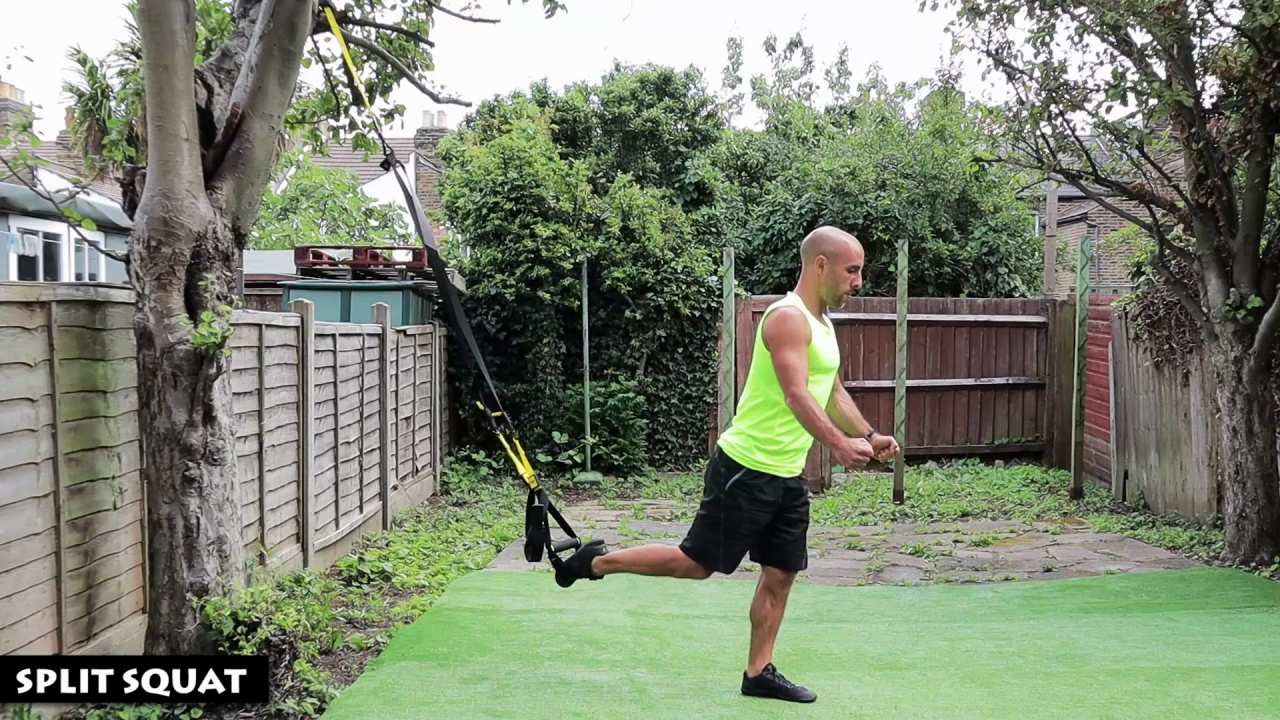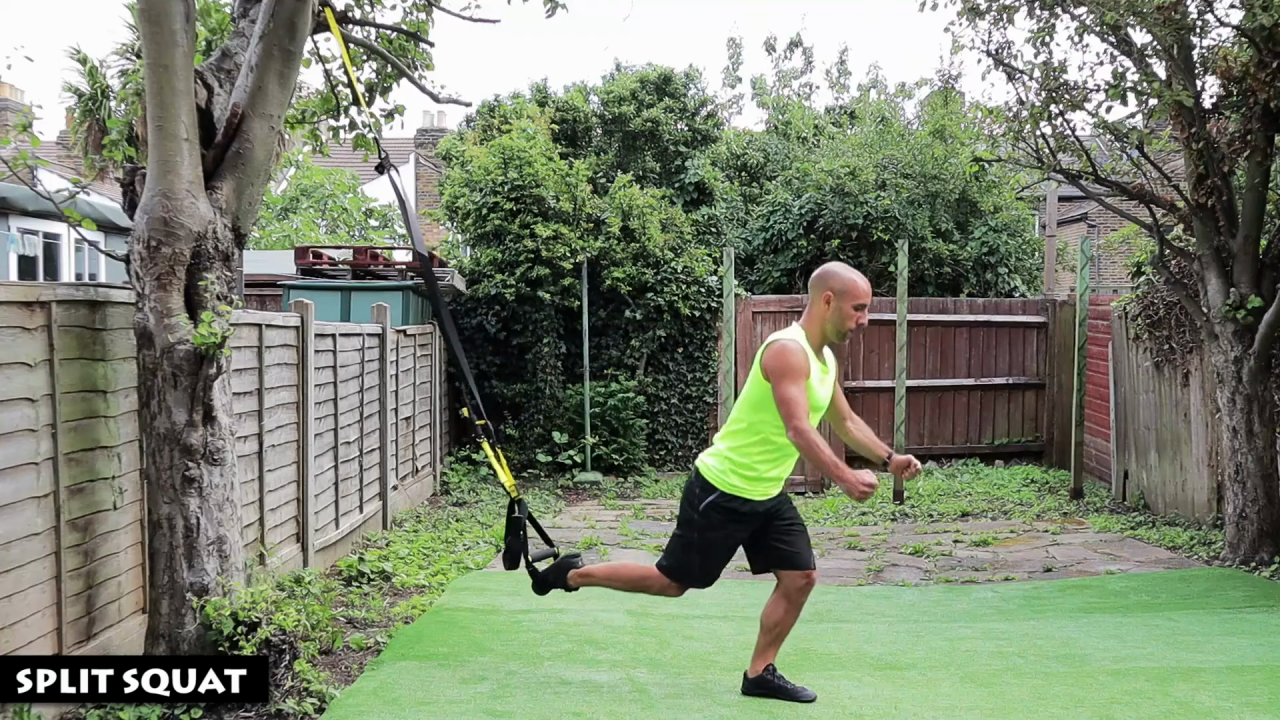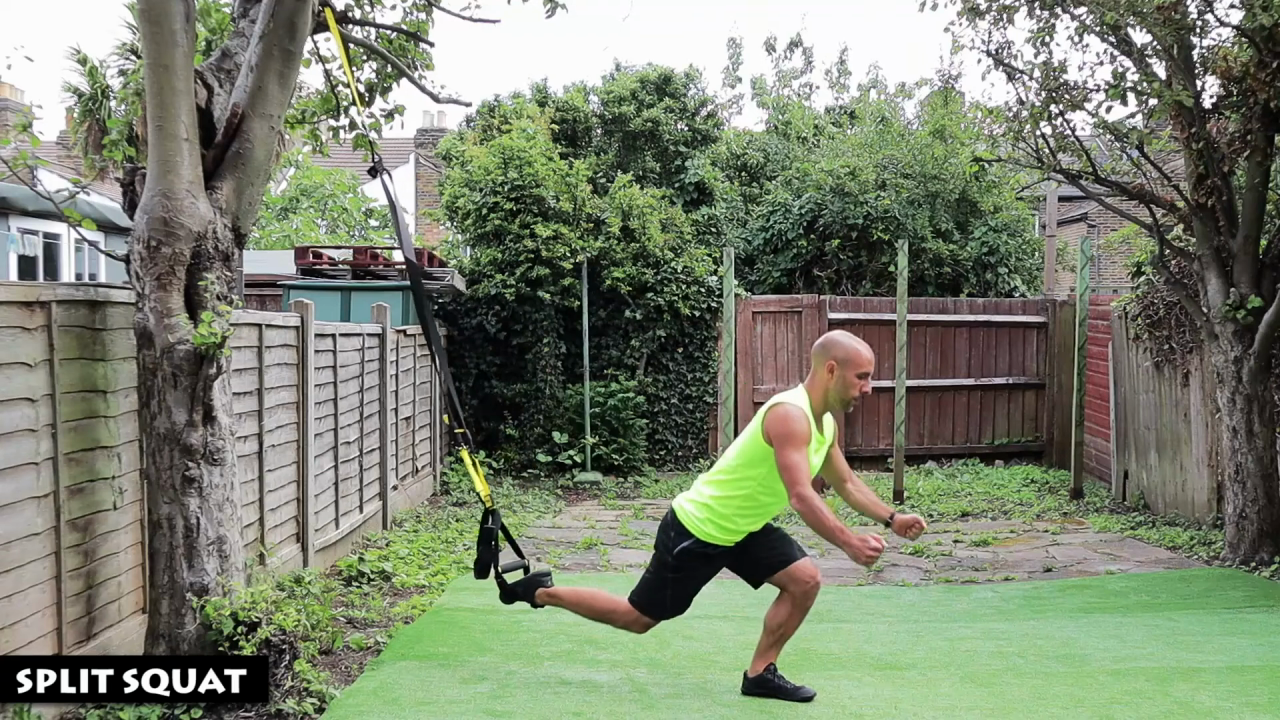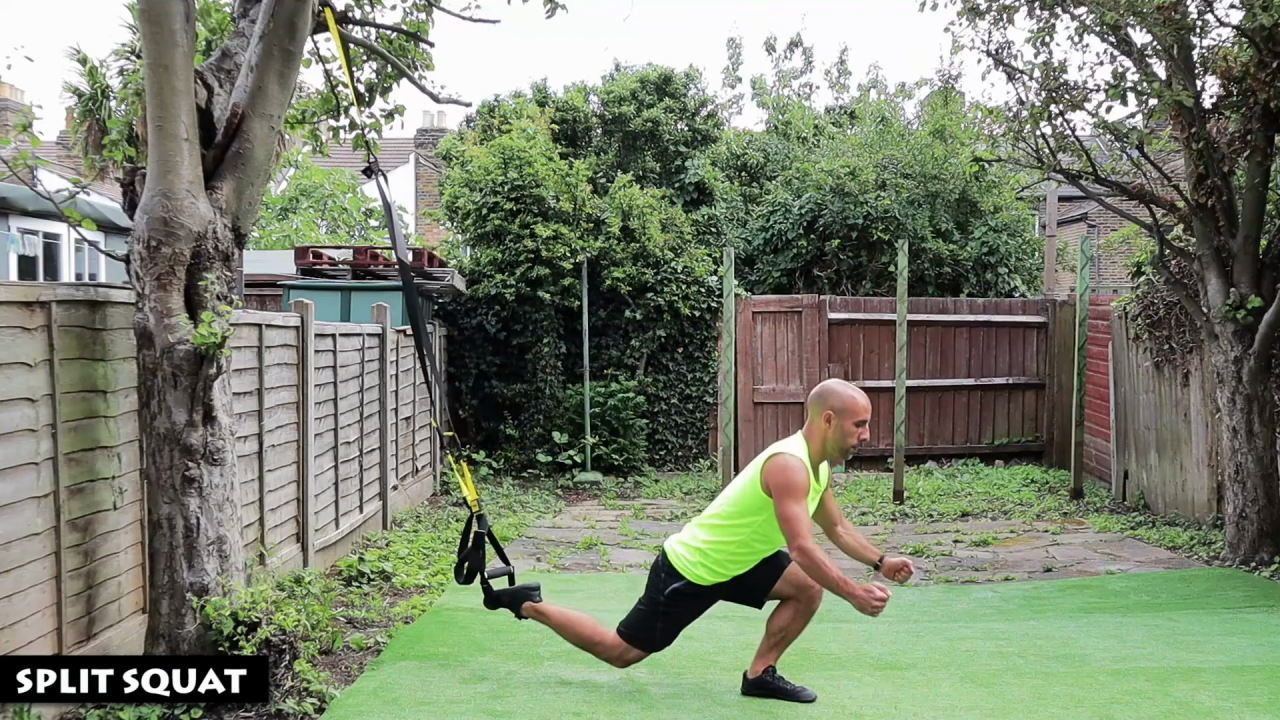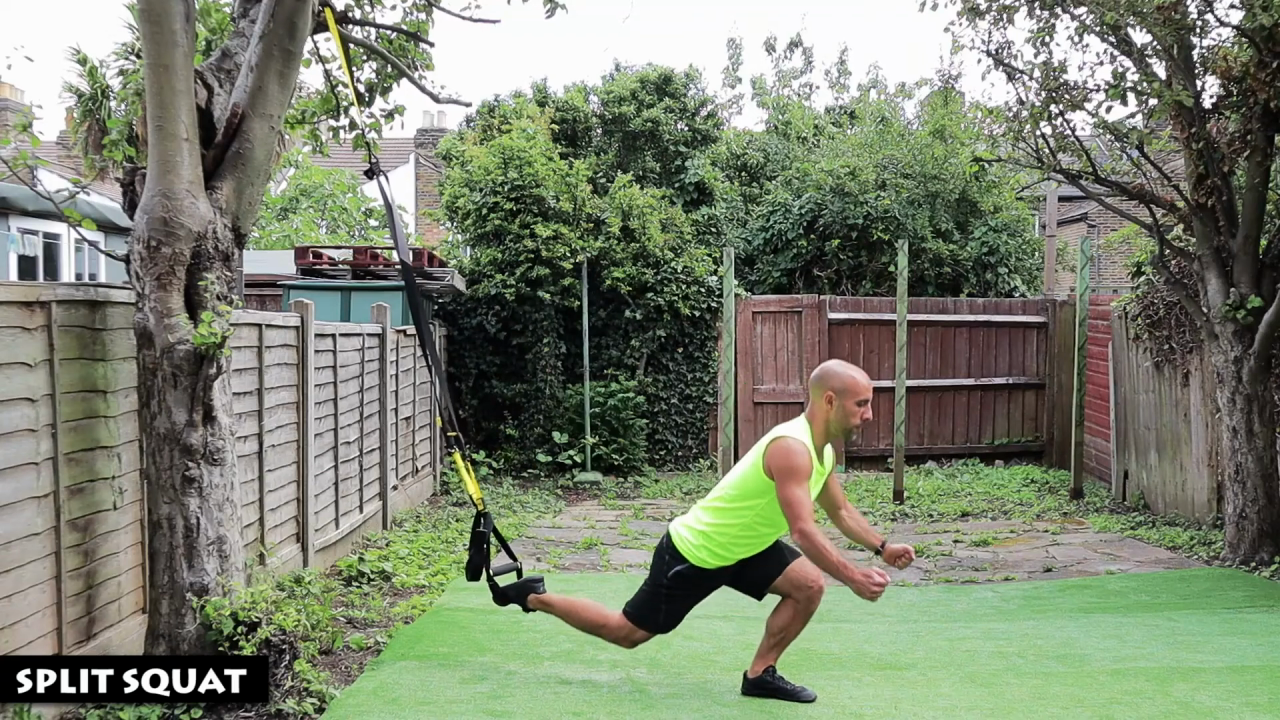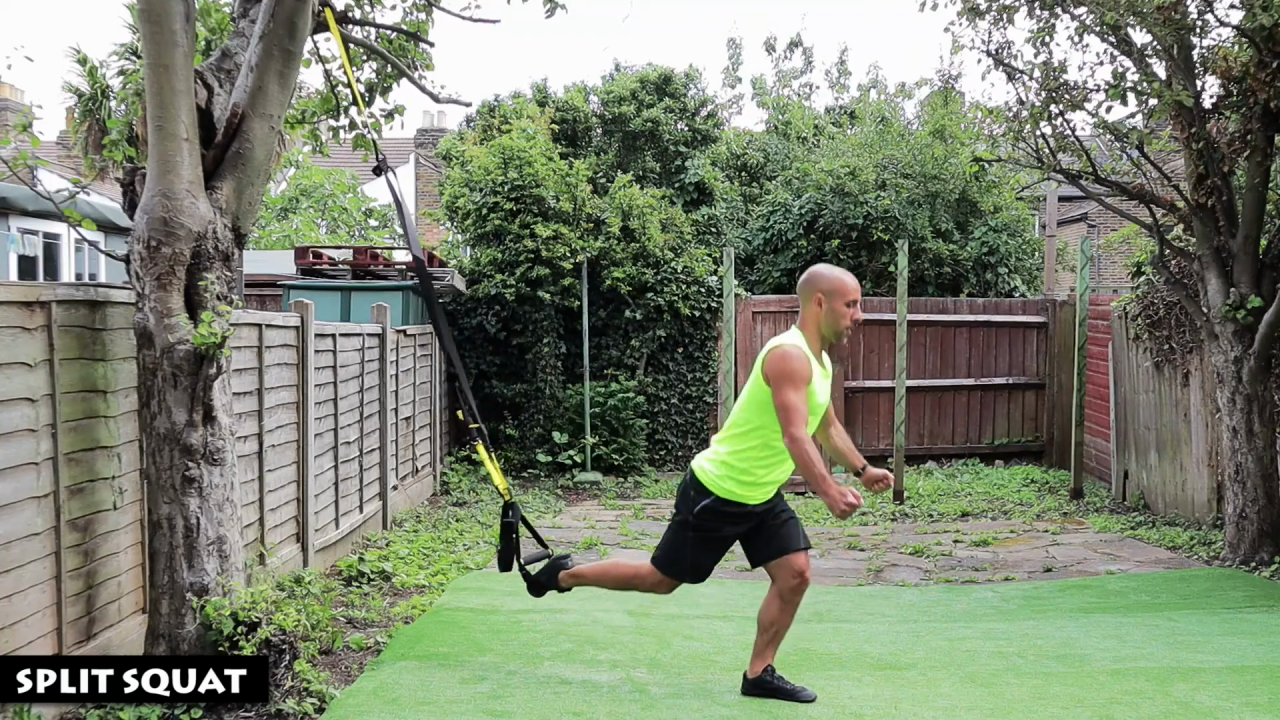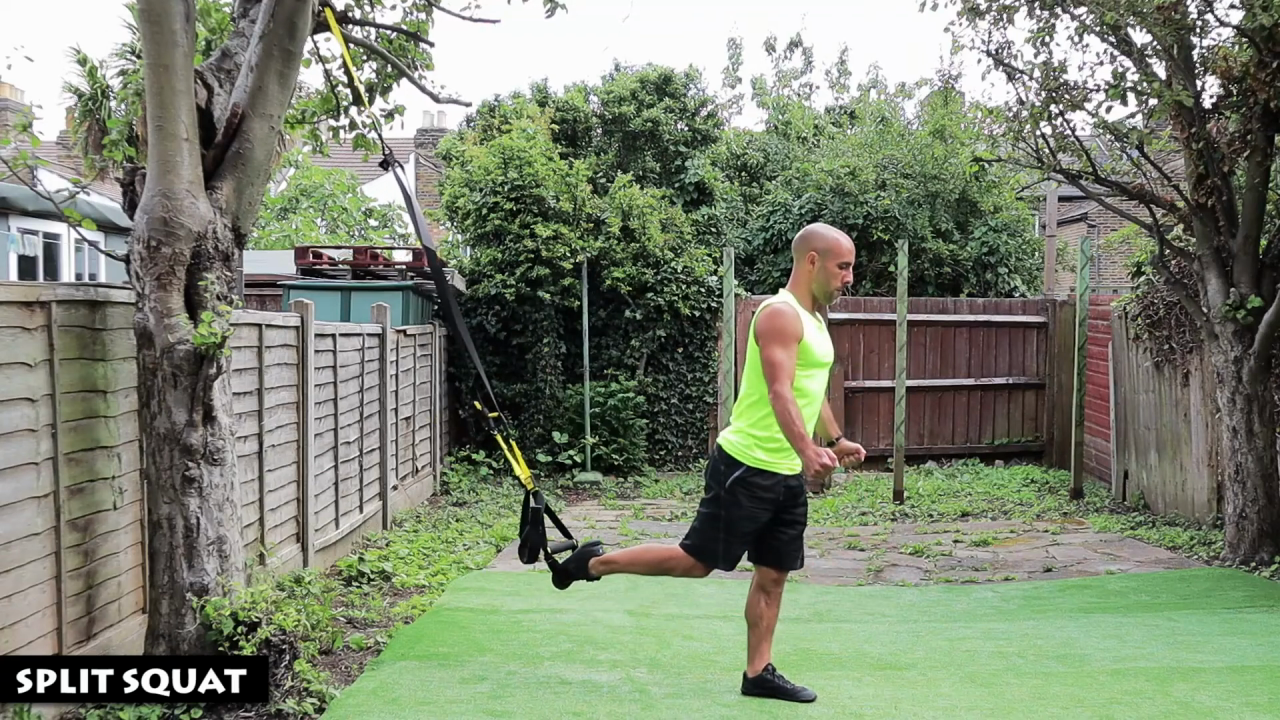
dt=0.4s
person 1, frame 1
left shoulder: (821, 323)
right shoulder: (788, 317)
left elbow: (834, 394)
right elbow: (796, 396)
left wrist: (868, 435)
right wrist: (839, 445)
left hip: (786, 474)
right hip: (747, 469)
left knee: (780, 576)
right knee: (695, 563)
left ankle: (759, 674)
right ankle: (596, 561)
person 1, frame 2
left shoulder: (825, 358)
right shoulder: (787, 350)
left elbow: (846, 421)
right elbow: (797, 430)
left wrist: (889, 458)
right wrist: (844, 478)
left hip: (766, 493)
right hip: (723, 491)
left knee: (800, 578)
right knee: (670, 581)
left ankle: (760, 673)
right ankle: (572, 574)
person 1, frame 3
left shoulder: (824, 421)
right shoulder: (790, 414)
left elbow: (846, 482)
right elbow: (800, 496)
left wrist: (891, 518)
right wrist: (850, 543)
left hip: (741, 528)
right hip: (698, 530)
left knee: (806, 580)
right knee: (636, 617)
left ankle: (760, 674)
right ankle: (542, 592)
person 1, frame 4
left shoulder: (817, 465)
right shoulder: (789, 466)
left elbow: (837, 528)
right elbow: (801, 548)
left wrist: (881, 562)
right wrist: (854, 594)
left hip: (727, 563)
right hip: (690, 571)
left knee: (807, 588)
right knee: (621, 652)
left ankle: (760, 674)
right ankle: (530, 605)
person 1, frame 5
left shoulder: (821, 449)
right shoulder: (792, 448)
left elbow: (840, 510)
right elbow: (804, 531)
left wrist: (882, 548)
right wrist: (854, 578)
left hip: (737, 548)
right hip: (694, 554)
left knee: (808, 586)
right knee: (627, 631)
left ankle: (760, 674)
right ankle: (534, 596)
person 1, frame 6
left shoulder: (820, 359)
right shoulder: (789, 355)
left elbow: (829, 427)
right elbow: (795, 437)
left wrist: (863, 470)
right wrist: (831, 493)
left hip: (760, 494)
right hip: (716, 491)
left knee: (795, 573)
right knee: (659, 579)
left ankle: (759, 674)
right ankle: (564, 574)
person 1, frame 7
left shoulder: (813, 319)
right shoulder: (781, 314)
right elbow: (780, 394)
left wrist: (836, 440)
right wrist: (808, 450)
left hip: (786, 474)
right hip: (747, 467)
left knee: (773, 576)
right knee: (694, 562)
left ankle: (759, 673)
right ankle: (594, 563)
